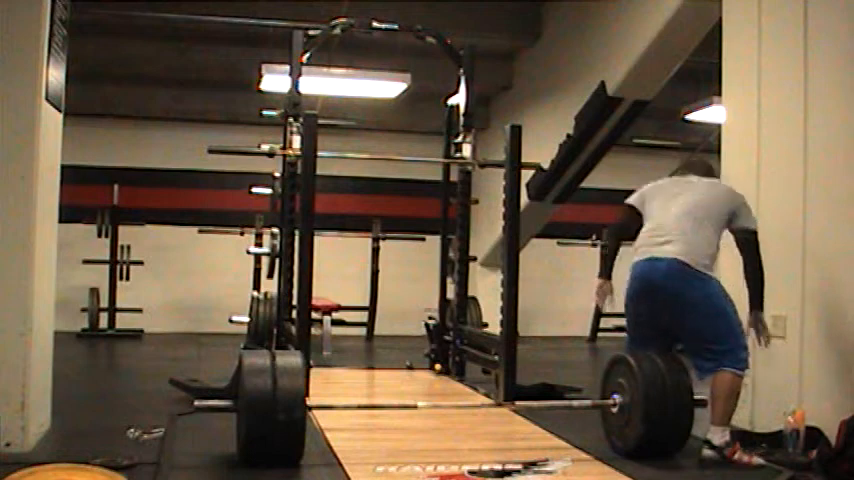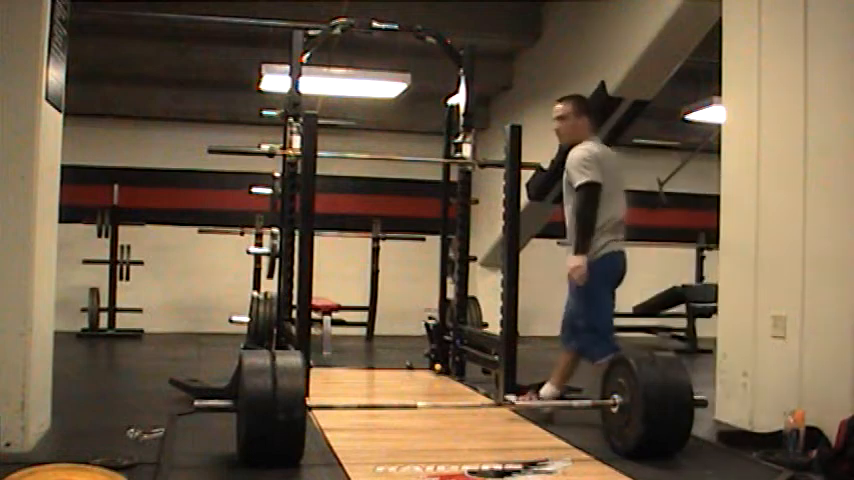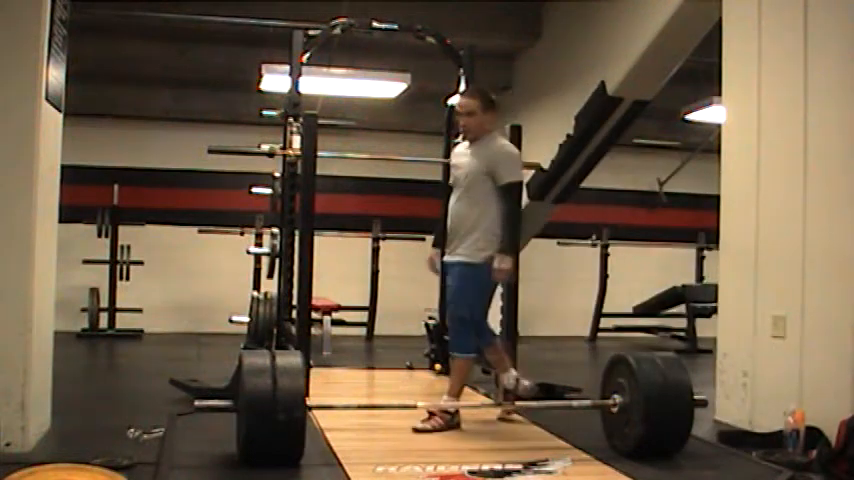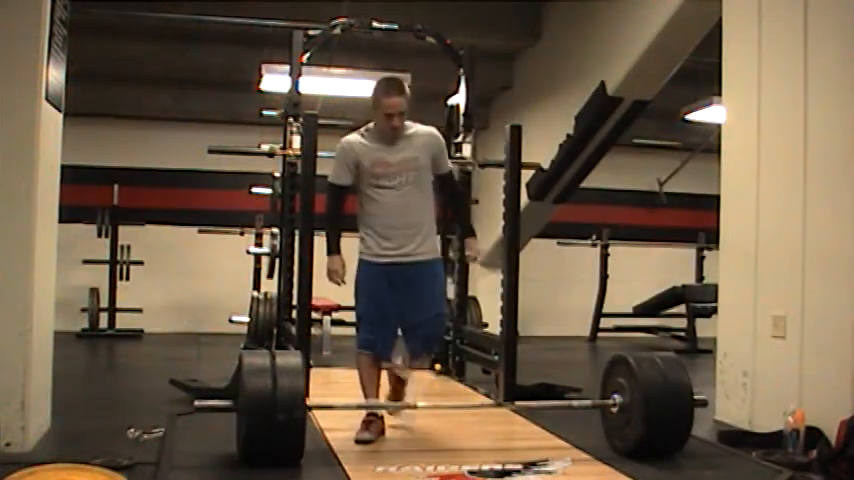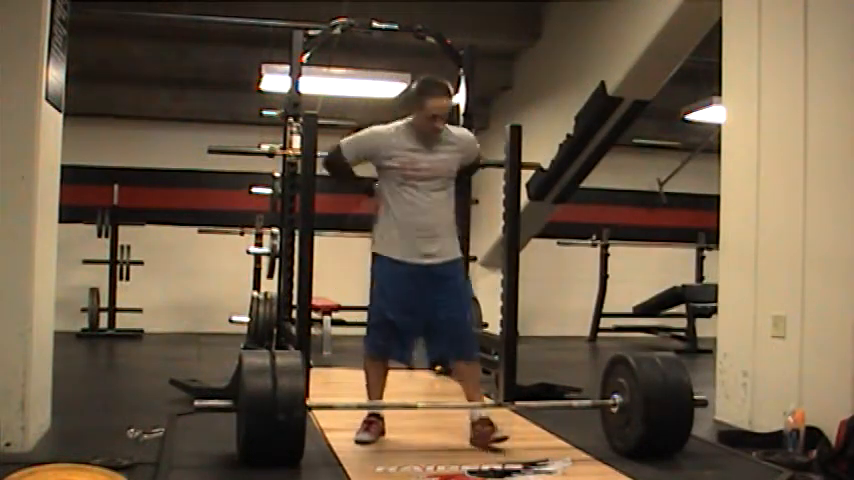
dt=1s
person 1, frame 1
left shoulder: (655, 187)
right shoulder: (731, 196)
left elbow: (618, 229)
right elbow: (751, 256)
left wrist: (605, 275)
right wrist: (756, 312)
left hip: (644, 269)
right hip: (688, 272)
left knee: (644, 353)
right knee: (729, 353)
right ankle: (718, 440)
person 1, frame 2
left shoulder: (582, 155)
right shoulder: (604, 154)
left elbow: (587, 206)
left wrist: (579, 254)
left hip: (594, 259)
right hip: (609, 256)
left knee: (596, 339)
right knee: (575, 333)
right ankle: (546, 394)
person 1, frame 3
left shoulder: (501, 152)
right shoulder: (459, 152)
left elbow: (512, 206)
left wrist: (507, 253)
right wrist: (438, 245)
left hip: (477, 258)
right hip: (456, 255)
left knee: (462, 330)
right knee: (473, 328)
left ankle: (449, 408)
right ankle: (514, 383)
person 1, frame 4
left shoulder: (430, 139)
right shoulder: (352, 147)
left elbow: (450, 189)
right elbow: (335, 201)
left wrist: (469, 234)
right wrist: (333, 252)
left hip: (424, 257)
right hip: (375, 260)
left knee: (428, 331)
right knee: (370, 337)
left ankle: (402, 374)
right ankle: (373, 414)
person 1, frame 5
left shoulder: (462, 140)
right shoulder: (381, 138)
right elbow: (334, 160)
left hip: (446, 259)
right hip: (395, 259)
left knee: (462, 339)
right knee: (380, 340)
left ankle: (479, 420)
right ankle: (374, 416)
